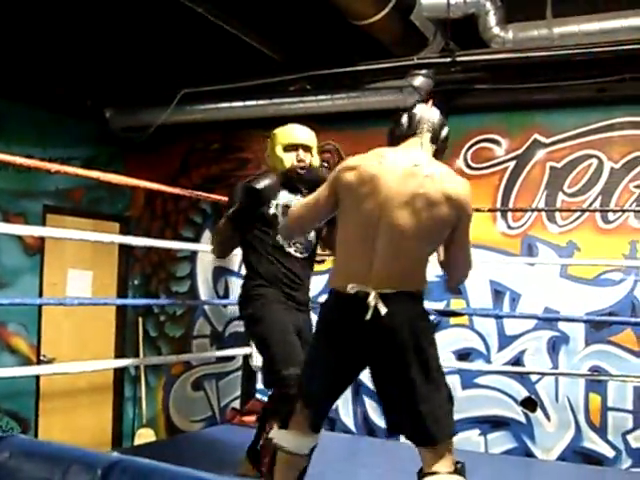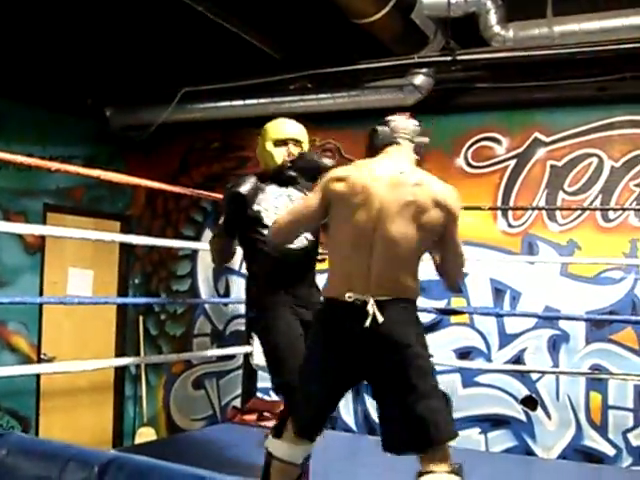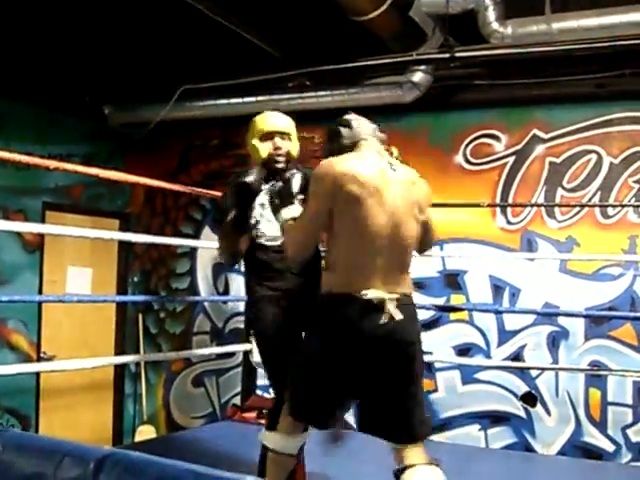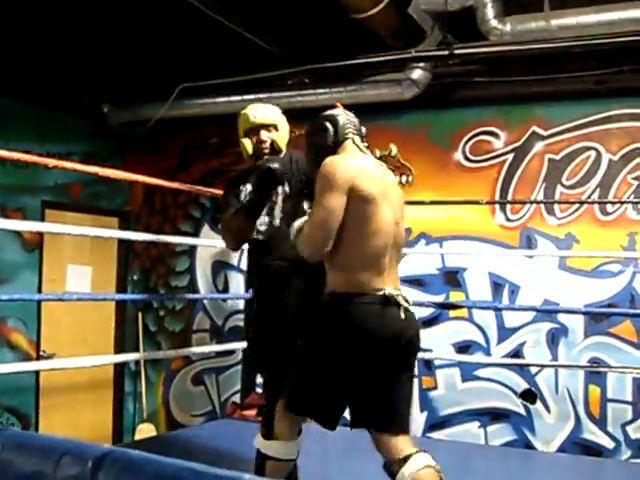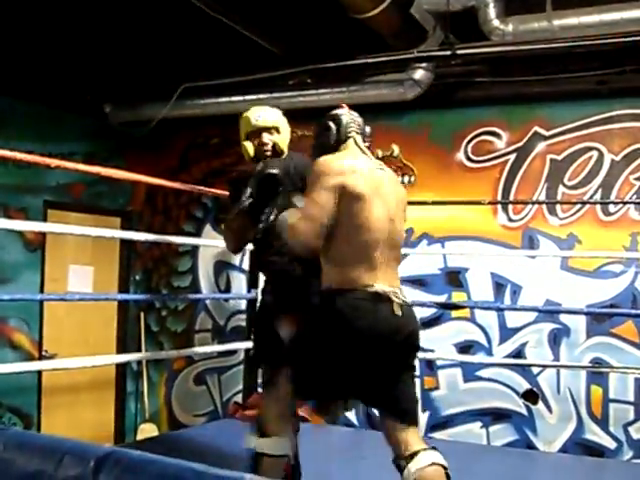
dt=0.1s
person 1, frame 1
left shoulder: (353, 167)
right shoulder: (455, 189)
left elbow: (290, 228)
right elbow: (457, 278)
left wrist: (327, 201)
left hip: (343, 313)
right hip: (403, 317)
left knee: (307, 412)
person 1, frame 2
left shoulder: (341, 177)
right shoulder: (441, 195)
left elbow: (277, 235)
right elbow: (454, 280)
left wrist: (319, 202)
left hip: (337, 321)
right hip: (397, 325)
left knee: (300, 425)
person 1, frame 3
left shoulder: (334, 170)
right shoulder: (416, 185)
left elbow: (296, 249)
left wrist: (292, 216)
left hip: (345, 316)
right hip: (399, 322)
left knee: (296, 414)
right knee: (411, 451)
person 1, frame 4
left shoulder: (335, 167)
right shoulder: (388, 179)
left elbow: (313, 248)
left wrist: (300, 224)
left hip: (350, 313)
right hip: (397, 320)
left knee: (289, 410)
right knee: (397, 444)
person 1, frame 5
left shoulder: (331, 167)
right shoulder: (391, 182)
left elbow: (304, 239)
left wrist: (289, 218)
left hip: (347, 311)
right hip: (397, 317)
right knee: (408, 440)
person 2, frame 1
left shoulder: (316, 195)
right shoulder: (255, 190)
right elbow: (220, 247)
right wrist: (244, 208)
left hip: (298, 303)
right hip: (263, 300)
left knee: (288, 390)
right knee: (292, 383)
person 2, frame 2
left shoulder: (311, 187)
right shoulder: (247, 189)
right elbow: (220, 257)
left wrist: (328, 171)
right wrist: (233, 213)
left hip: (309, 300)
right hip: (270, 302)
right knee: (301, 390)
person 2, frame 3
left shoulder: (307, 176)
right shoulder: (239, 191)
right elbow: (229, 254)
right wrist: (244, 208)
left hip: (310, 291)
right hip: (267, 298)
right knee: (288, 387)
person 2, frame 4
left shoulder: (299, 164)
right shoulder: (239, 184)
right elbow: (233, 239)
right wrist: (258, 195)
left hip: (307, 282)
right hip: (266, 290)
right knee: (278, 382)
person 2, frame 5
left shoulder: (302, 165)
right shoulder: (244, 187)
right elbow: (234, 243)
right wrist: (259, 196)
left hip: (312, 282)
right hip: (277, 288)
right knee: (275, 377)
